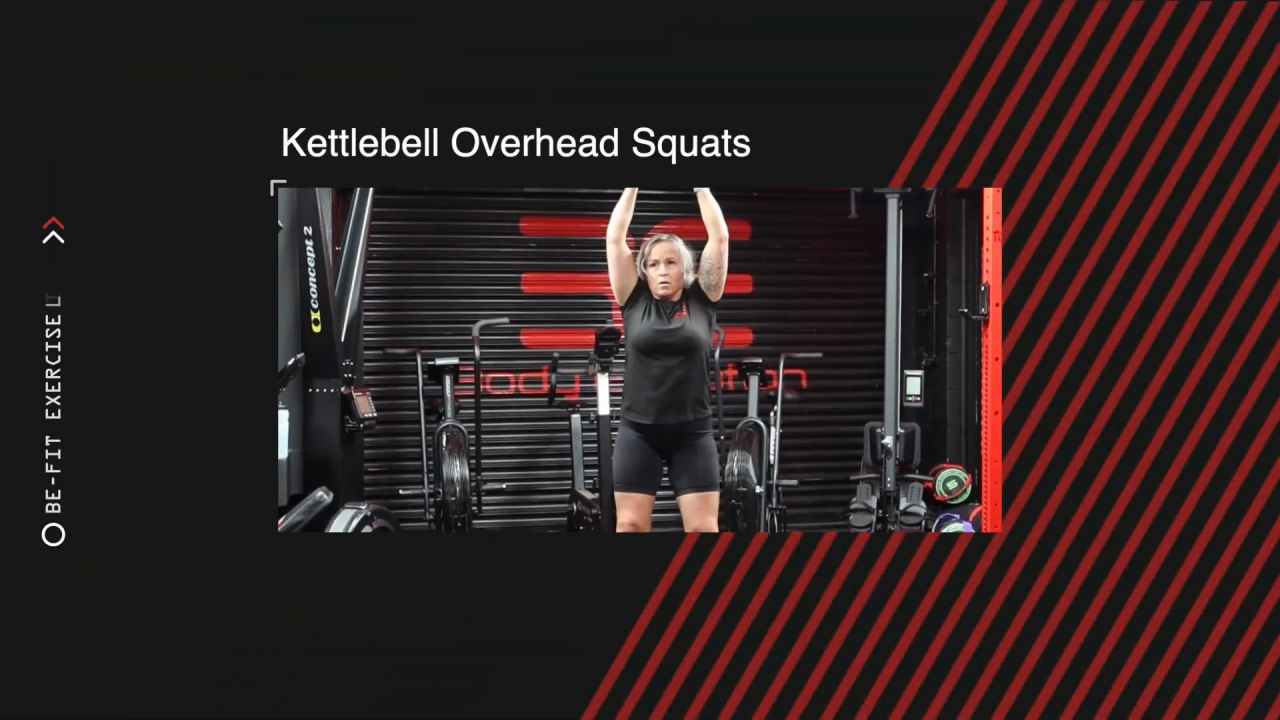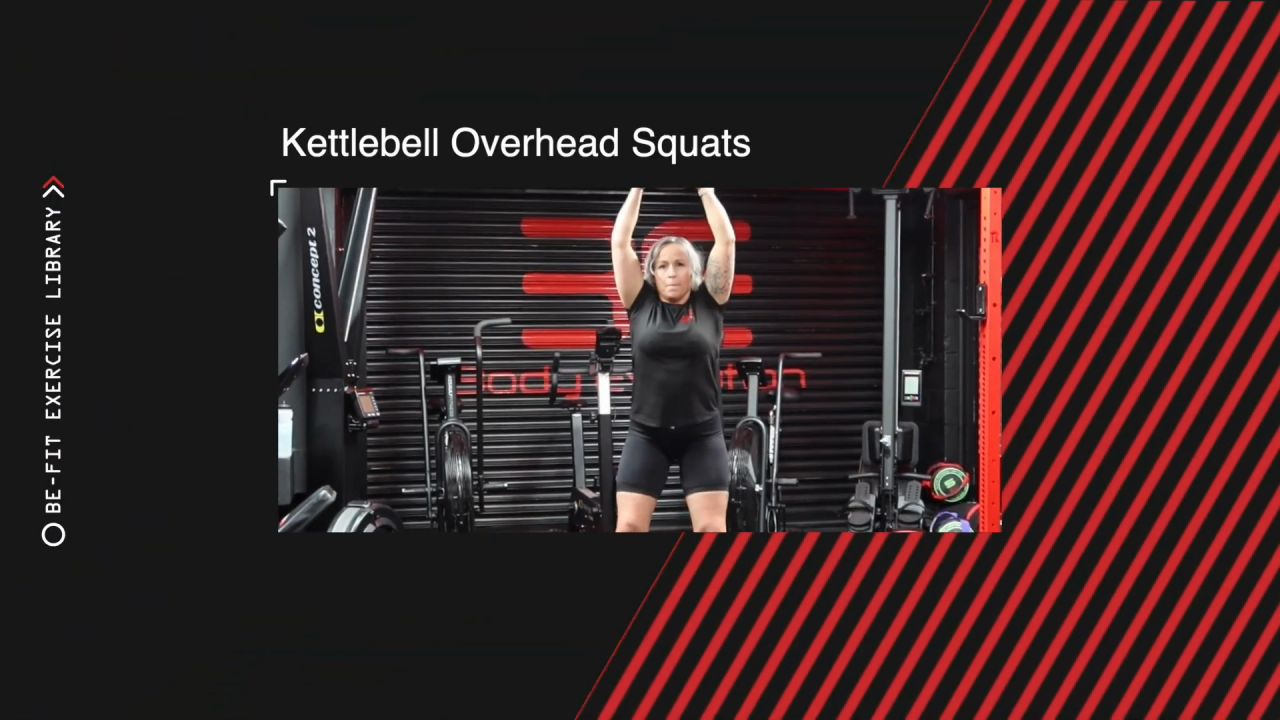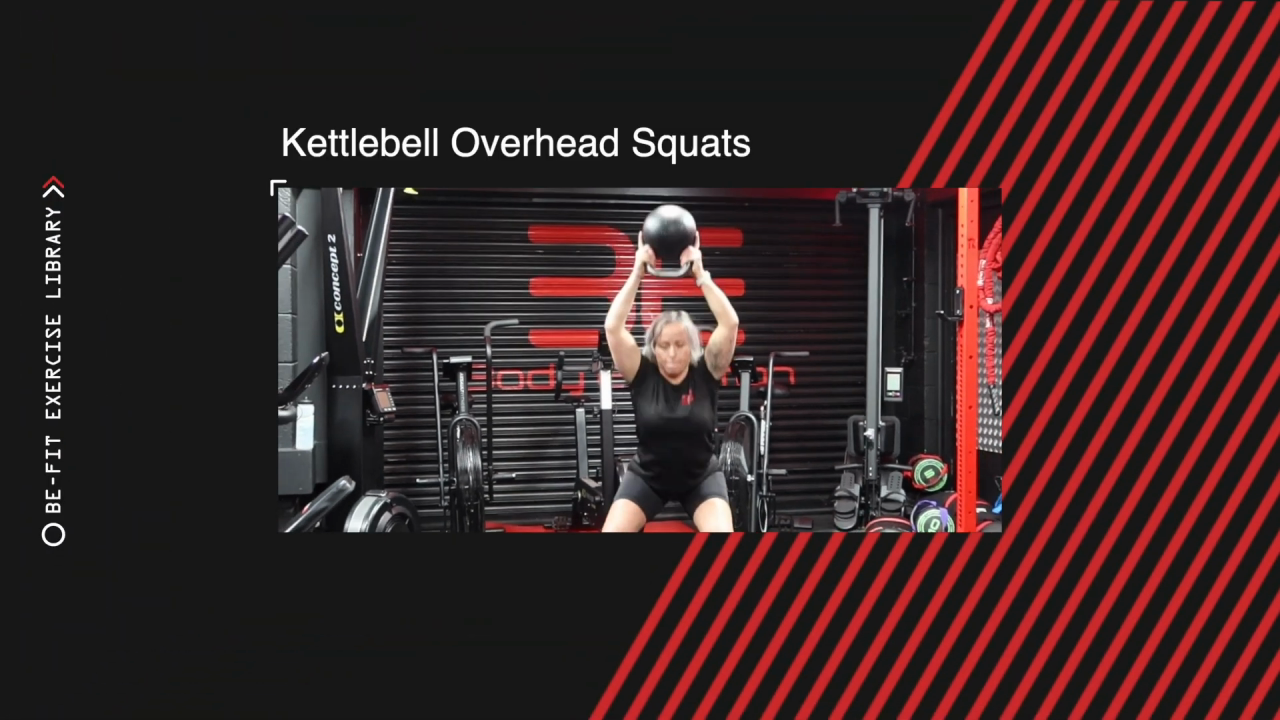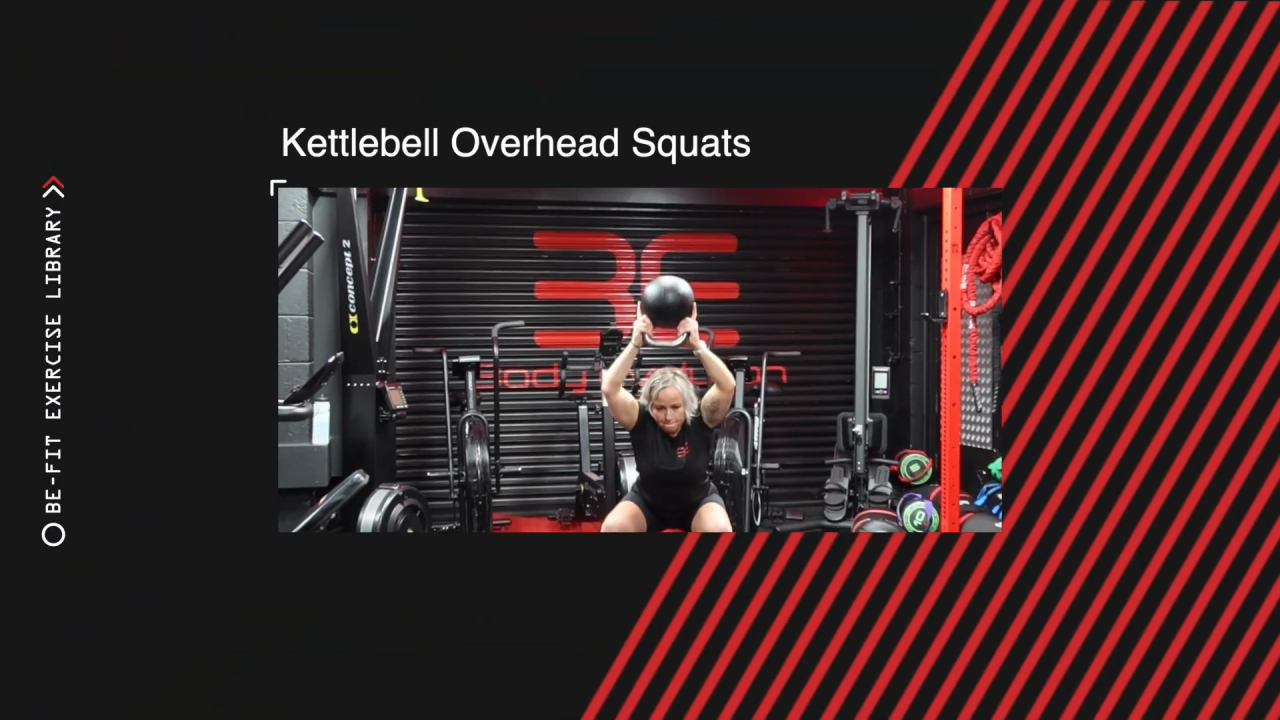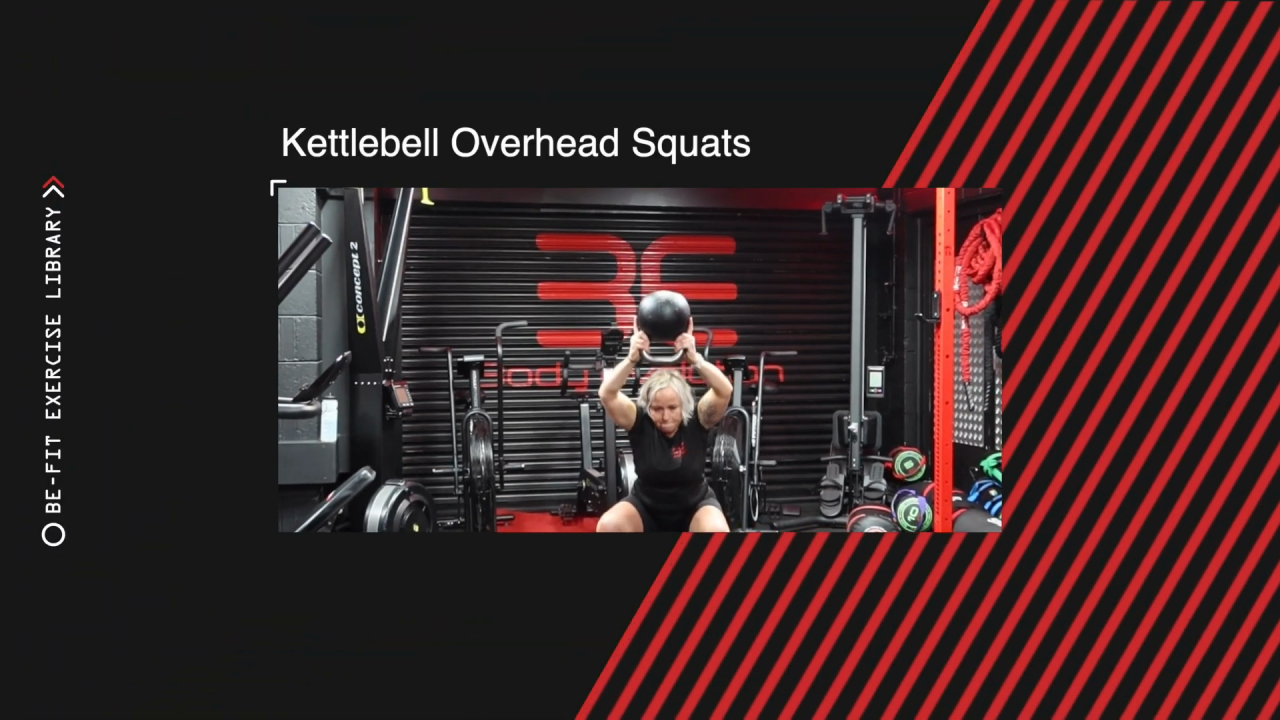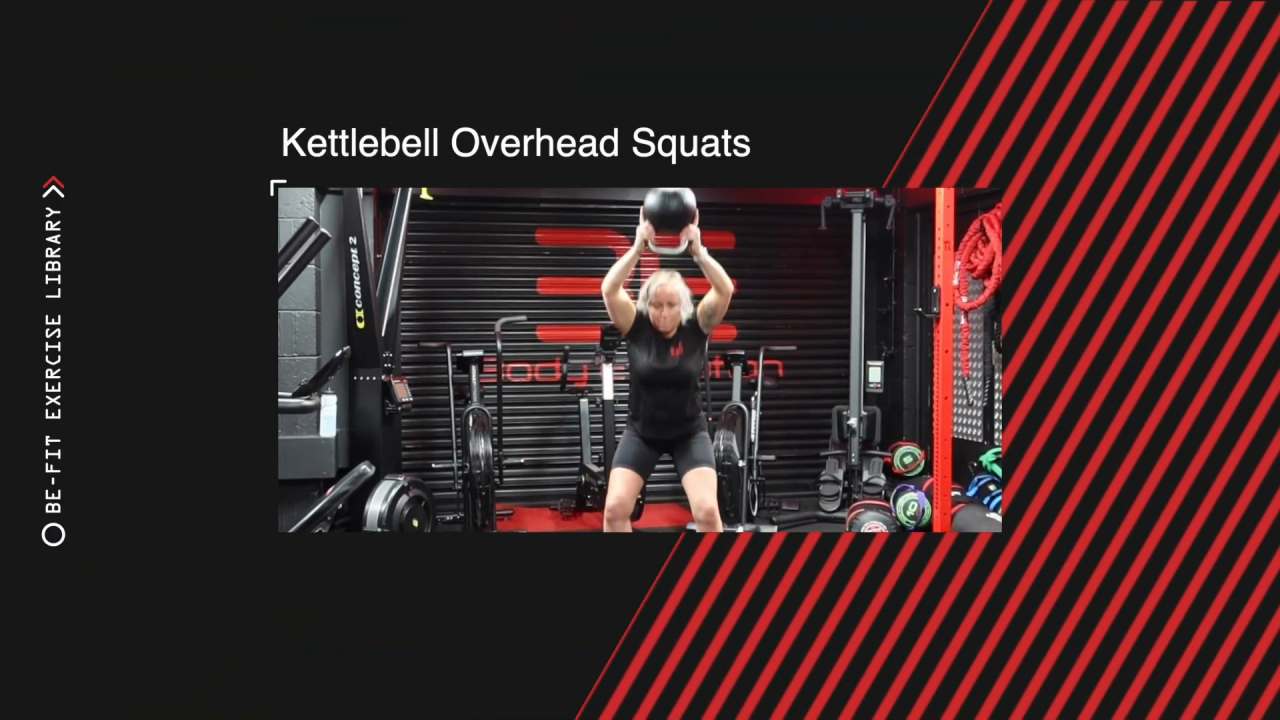
dt=0.5s
person 1, frame 1
left shoulder: (702, 301)
right shoulder: (635, 301)
left elbow: (719, 237)
right elbow: (615, 238)
left wrist: (700, 186)
right wrist: (632, 186)
left hip: (692, 432)
right hip: (639, 431)
left knee: (703, 531)
right knee: (631, 526)
person 1, frame 2
left shoulder: (709, 302)
right shoulder: (641, 304)
left elbow: (726, 241)
right elbow: (619, 242)
left wrist: (705, 190)
right wrist: (637, 189)
left hip: (702, 433)
right hip: (648, 433)
left knee: (711, 528)
right knee: (630, 525)
person 1, frame 3
left shoulder: (706, 372)
right shoulder: (642, 374)
left elbow: (730, 323)
right elbow: (613, 327)
left wrist: (700, 275)
right wrist: (637, 273)
left hip: (701, 478)
right hip: (648, 477)
right knee: (612, 536)
person 1, frame 4
left shoulder: (701, 420)
right shoulder: (640, 420)
left elbow: (727, 386)
right elbow: (609, 388)
left wrist: (698, 345)
right wrist: (635, 343)
left hip: (697, 502)
right hip: (649, 502)
left knee: (720, 530)
right knee: (612, 527)
person 1, frame 5
left shoulder: (697, 421)
right shoulder: (639, 421)
left elbow: (725, 391)
right elbow: (607, 394)
left hip: (694, 504)
right hip: (648, 504)
left knee: (718, 533)
right knee: (608, 526)
person 1, frame 6
left shoulder: (696, 327)
right shoulder: (636, 327)
left elbow: (726, 290)
right elbow: (609, 289)
left wrist: (697, 250)
right wrist: (638, 247)
left hip: (689, 434)
right hip: (641, 433)
left knee: (707, 511)
right knee: (615, 508)
